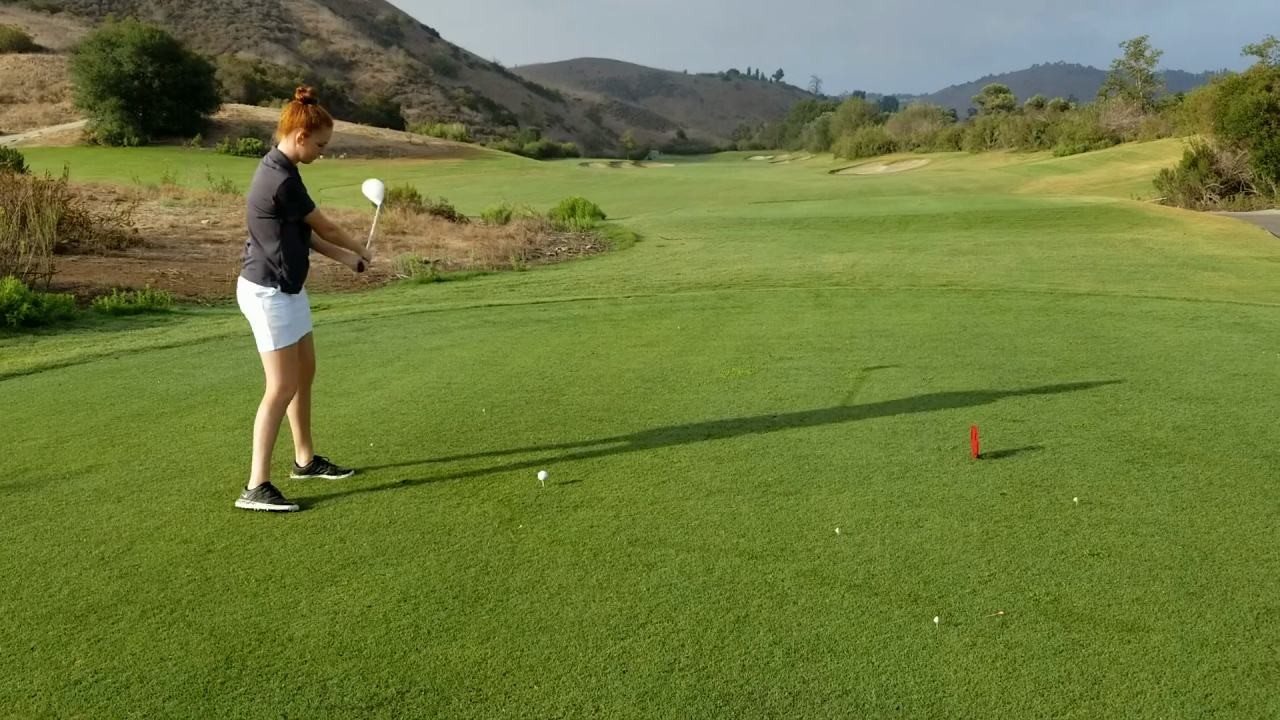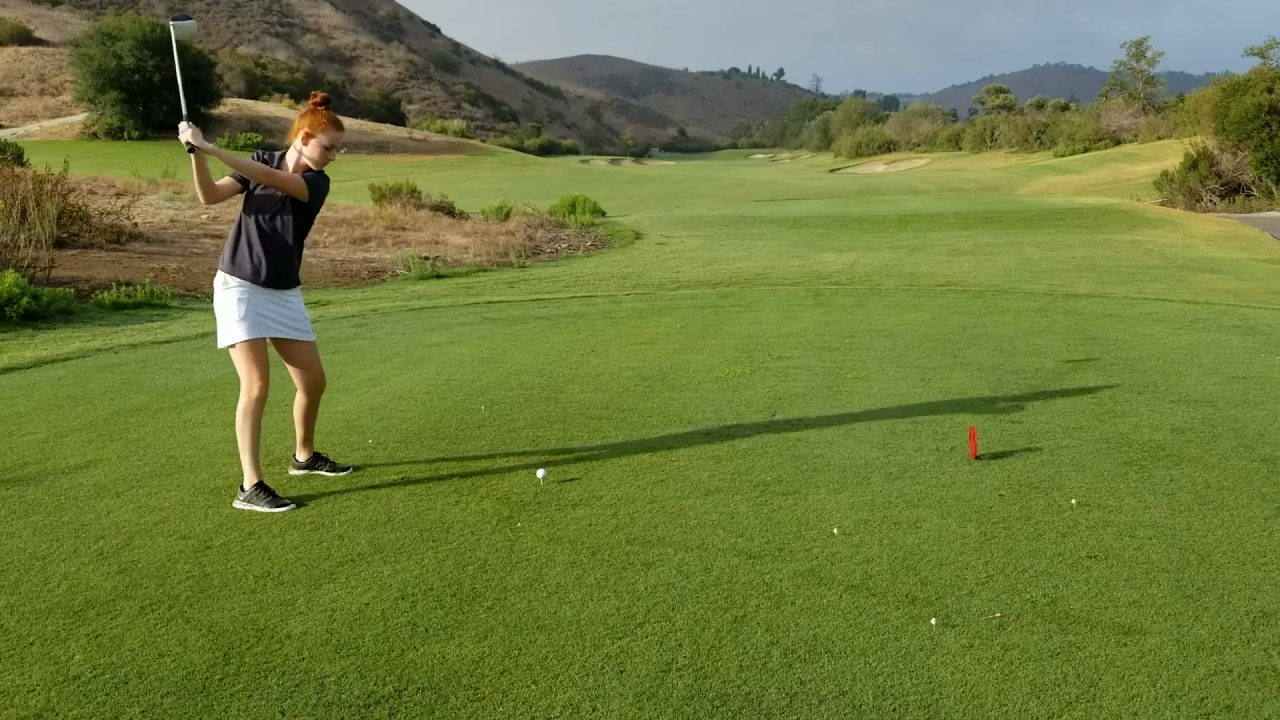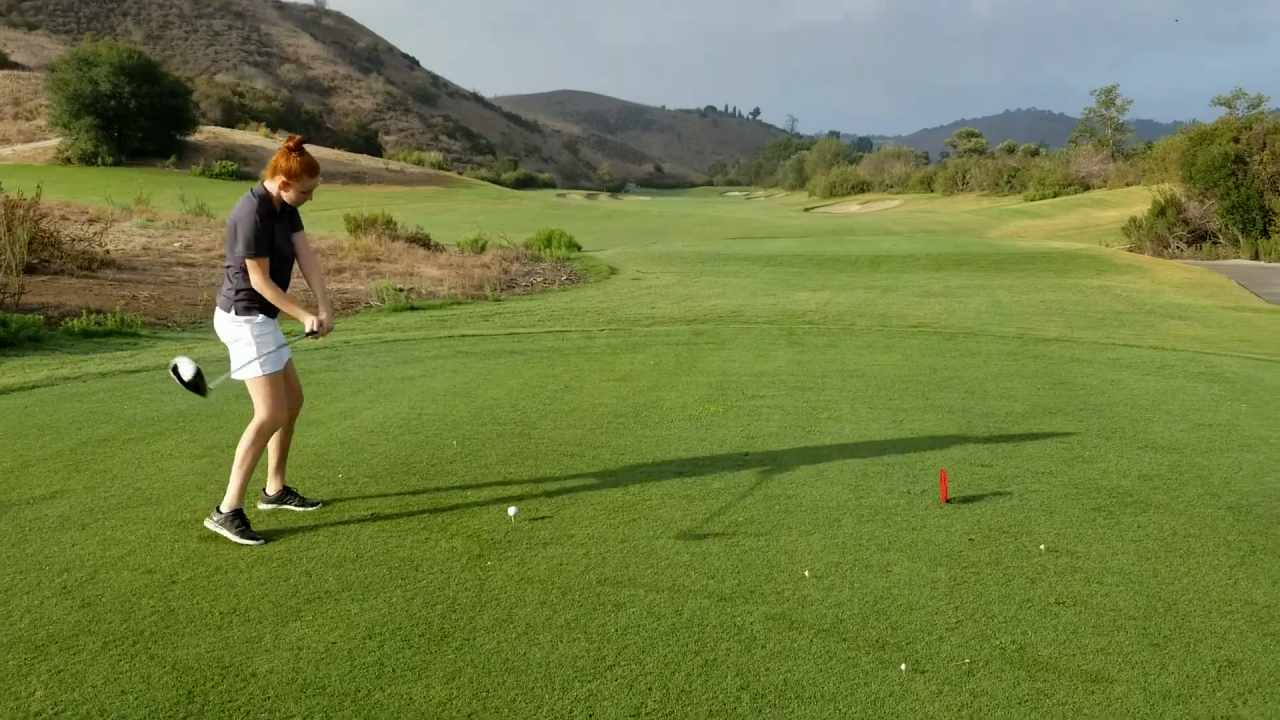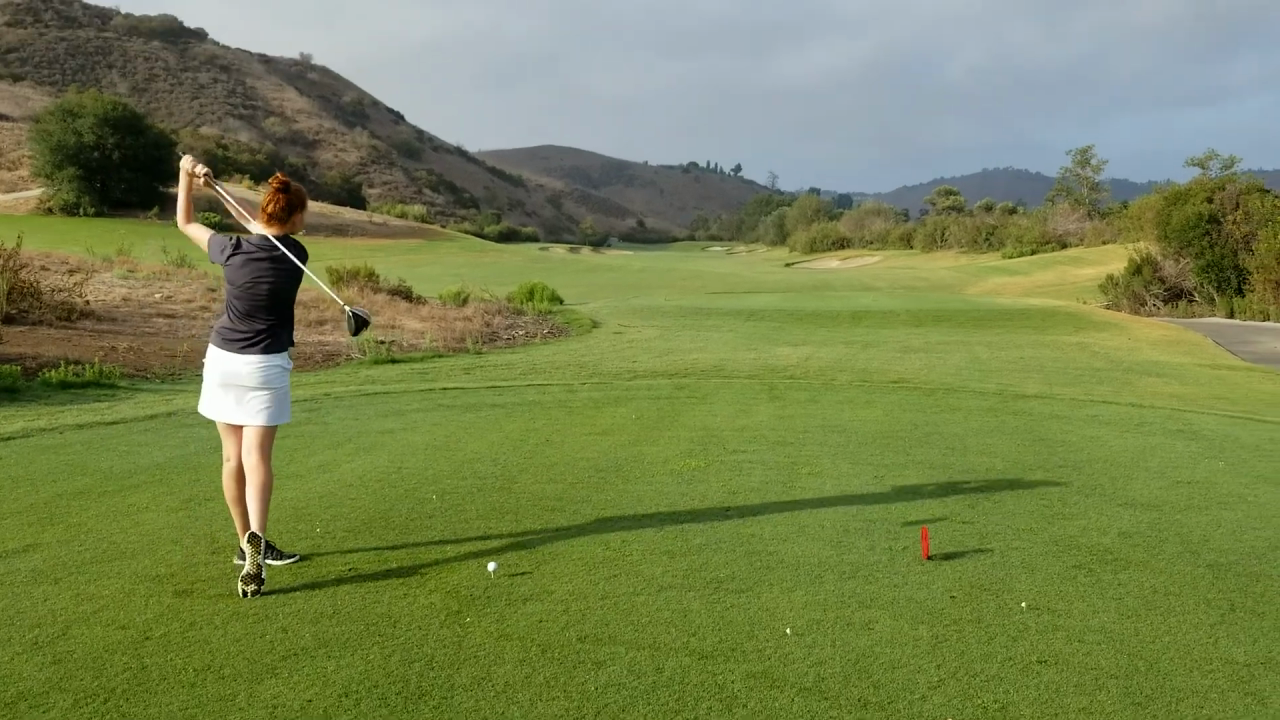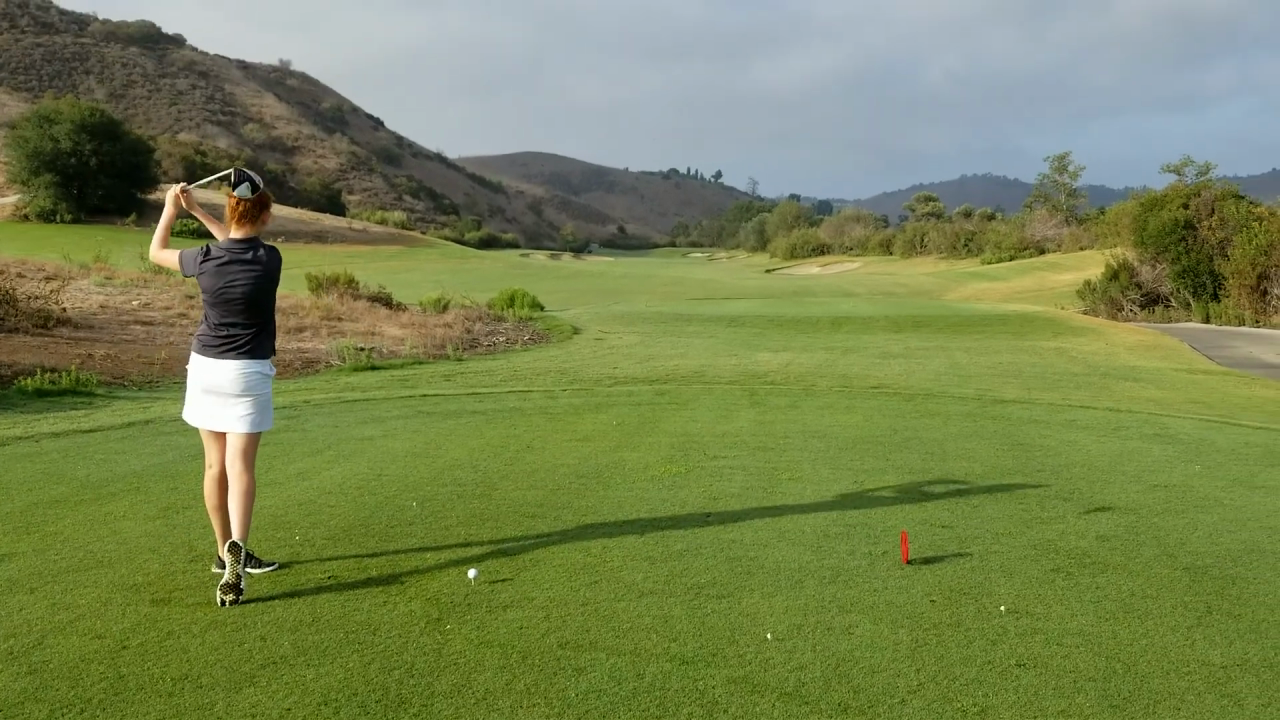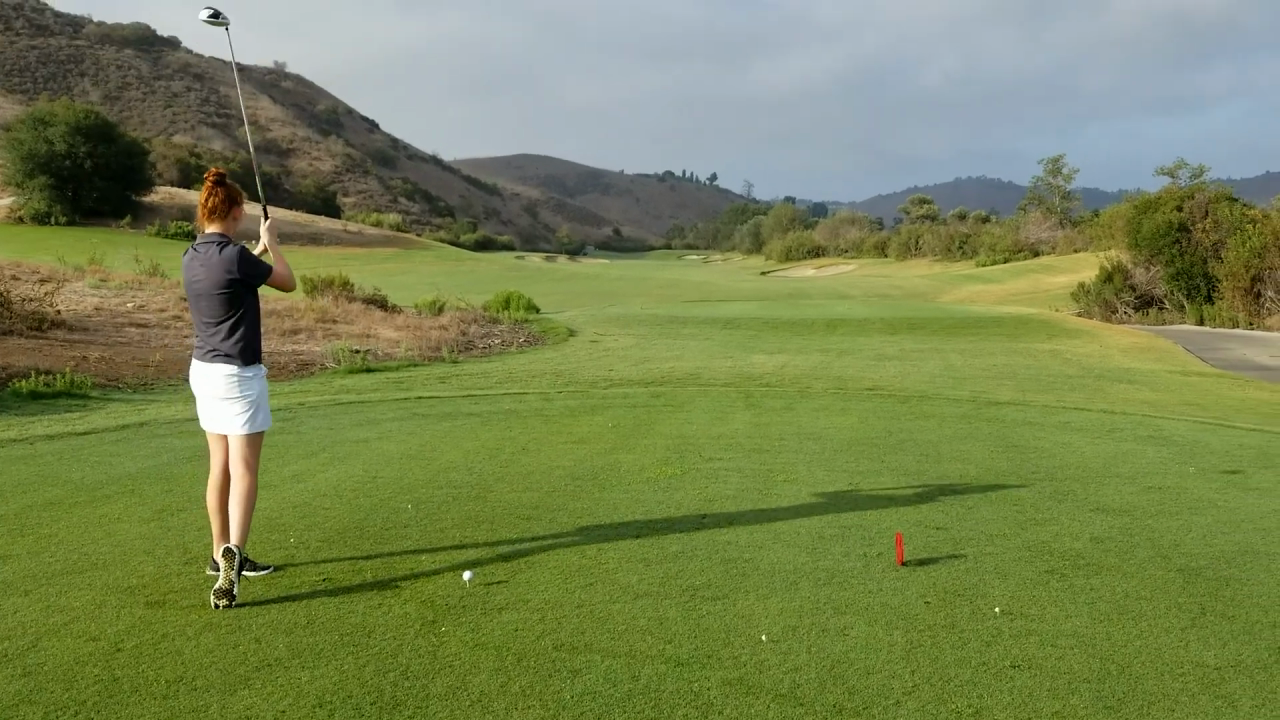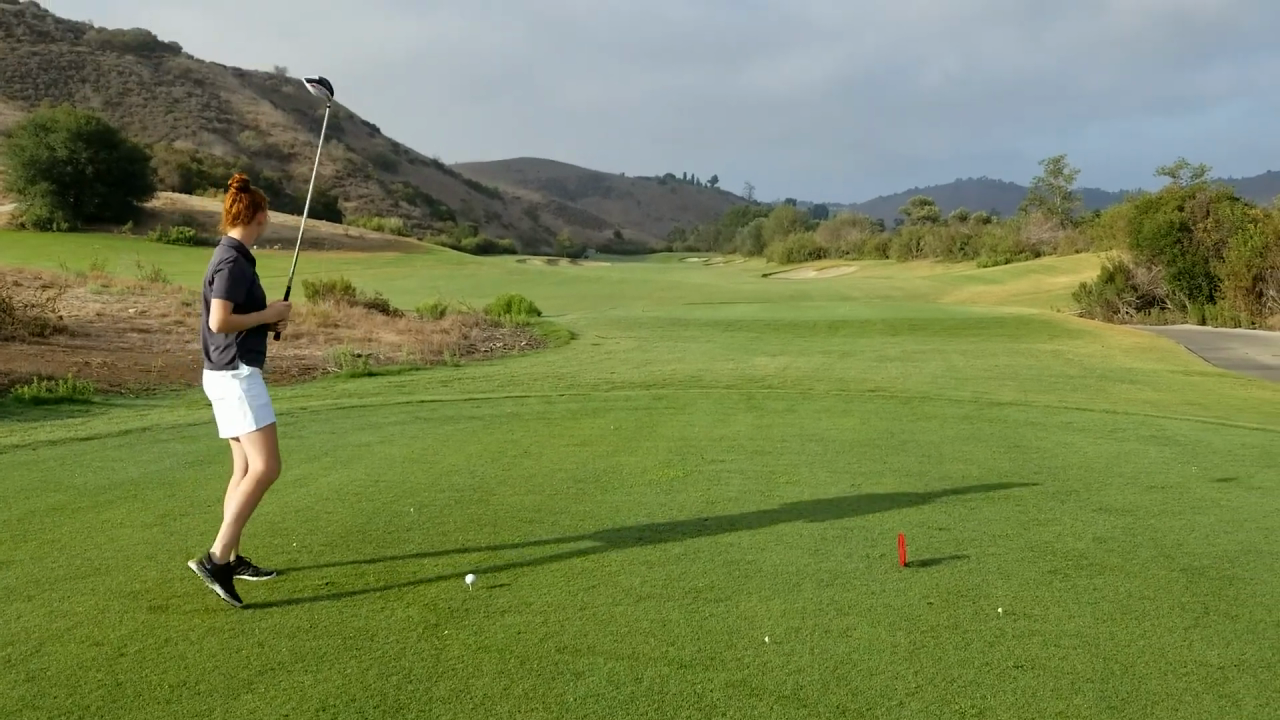
dt=0.5s
person 1, frame 1
left shoulder: (276, 167)
right shoulder: (283, 181)
left elbow: (303, 231)
right elbow: (322, 225)
left wrist: (341, 254)
right wrist: (357, 247)
left hip: (280, 287)
right hip: (269, 291)
left knee: (304, 373)
right knee: (281, 387)
left ankle: (305, 458)
right ankle: (256, 486)
person 1, frame 2
left shoulder: (317, 184)
right shoulder: (259, 159)
left elbow: (267, 178)
right elbow: (210, 194)
left wrist: (211, 149)
right wrist: (198, 154)
left hip: (284, 294)
right hip: (238, 286)
left knee: (314, 381)
right knee: (256, 386)
left ankle: (305, 455)
right ankle: (250, 486)
person 1, frame 3
left shoulder: (286, 209)
right shoulder: (253, 213)
left elbow: (308, 262)
right elbow: (261, 282)
left wrist: (323, 308)
right wrist: (302, 316)
left hip: (259, 320)
right hip: (244, 320)
left knee: (293, 401)
right knee: (271, 414)
left ankle: (275, 488)
right ankle: (227, 510)
person 1, frame 4
left shoulder: (231, 251)
right shoulder: (297, 255)
left elbow: (184, 222)
right elbow: (263, 233)
left wrist: (188, 176)
left hip: (223, 360)
right hip: (267, 366)
left knee: (233, 457)
right knee: (256, 458)
left ankle: (248, 543)
right ankle: (255, 539)
person 1, frame 5
left shoulder: (205, 260)
right shoulder: (270, 259)
left elbow: (156, 252)
left wrist: (173, 206)
right wrist: (196, 210)
left hip: (206, 368)
right hip: (249, 373)
left knee: (214, 465)
right knee: (240, 466)
left ankle: (226, 552)
right ankle: (235, 548)
person 1, frame 6
left shoulder: (192, 256)
right shoulder: (235, 255)
right elbow: (288, 282)
left wrist: (260, 254)
right wrist: (269, 245)
left hip: (204, 369)
right hip: (238, 374)
left knee: (220, 467)
right knee: (244, 470)
left ankle: (223, 554)
right ankle: (233, 553)
person 1, frame 7
left shoulder: (231, 256)
right shoulder: (232, 260)
right elbow: (219, 322)
left wrist: (270, 317)
right wrist: (267, 314)
left hip: (231, 373)
right hip: (235, 374)
left knee: (245, 469)
right knee: (266, 467)
left ankle: (228, 558)
right ankle: (215, 558)
